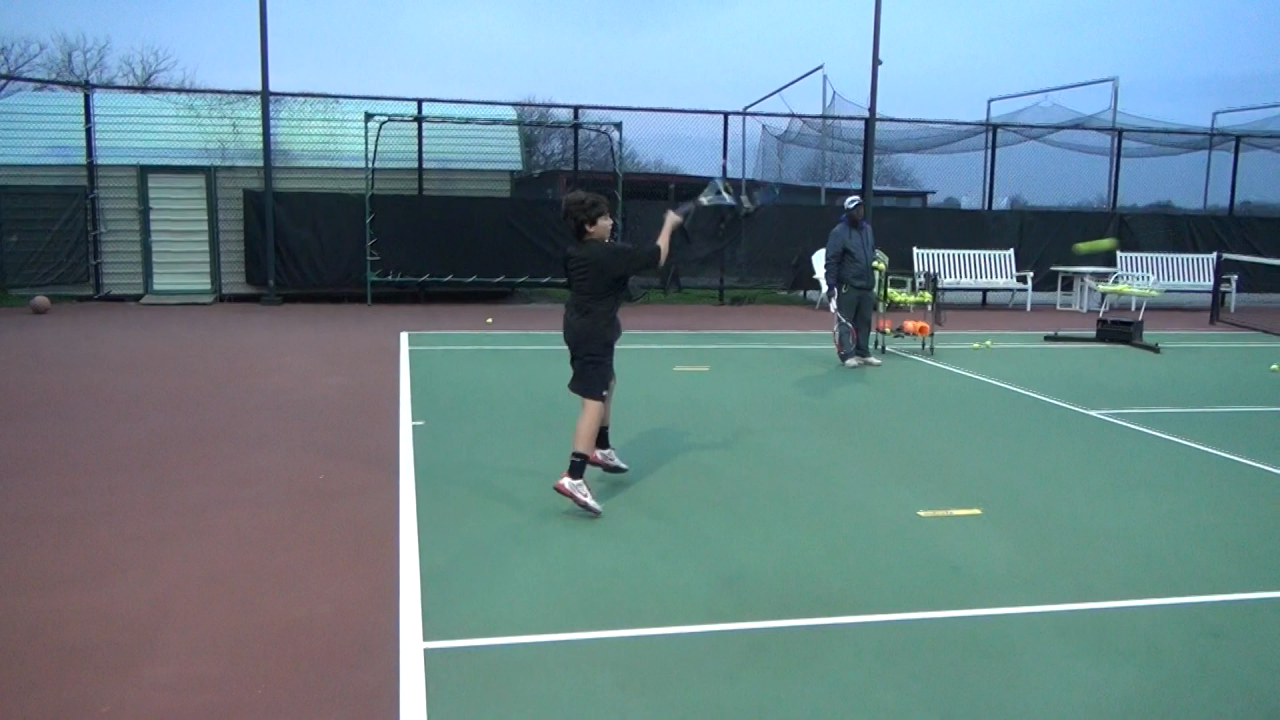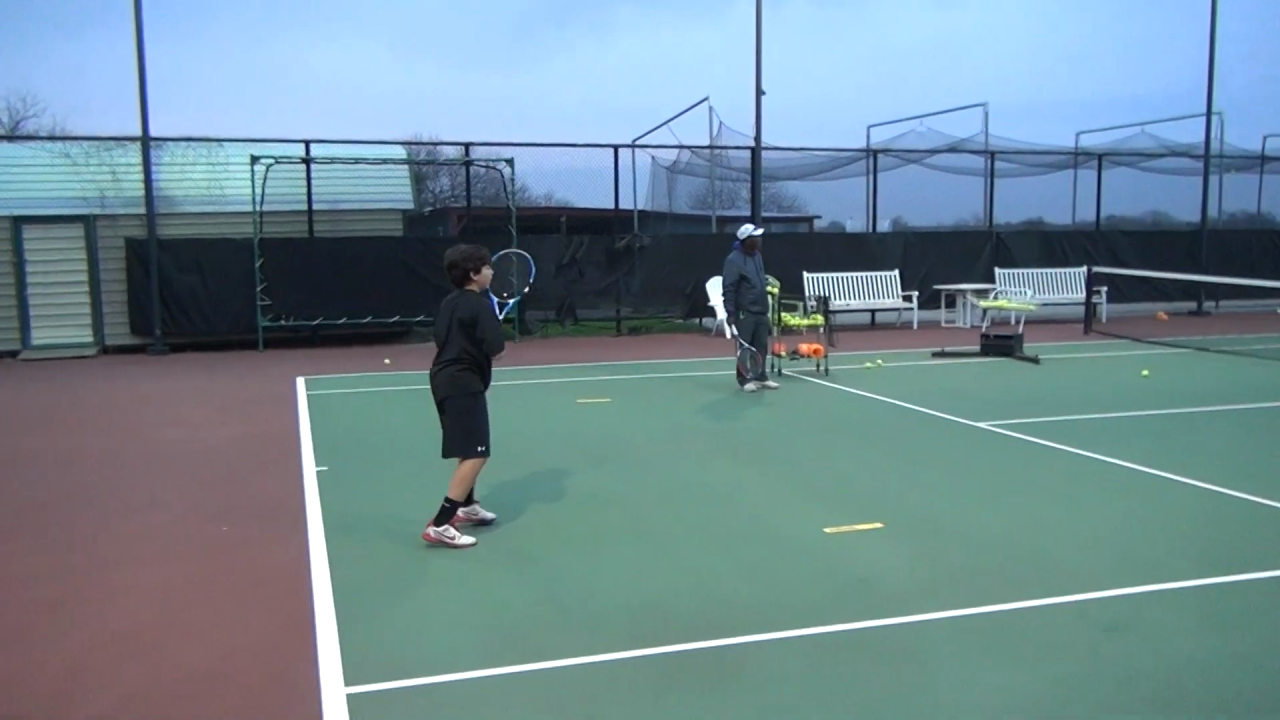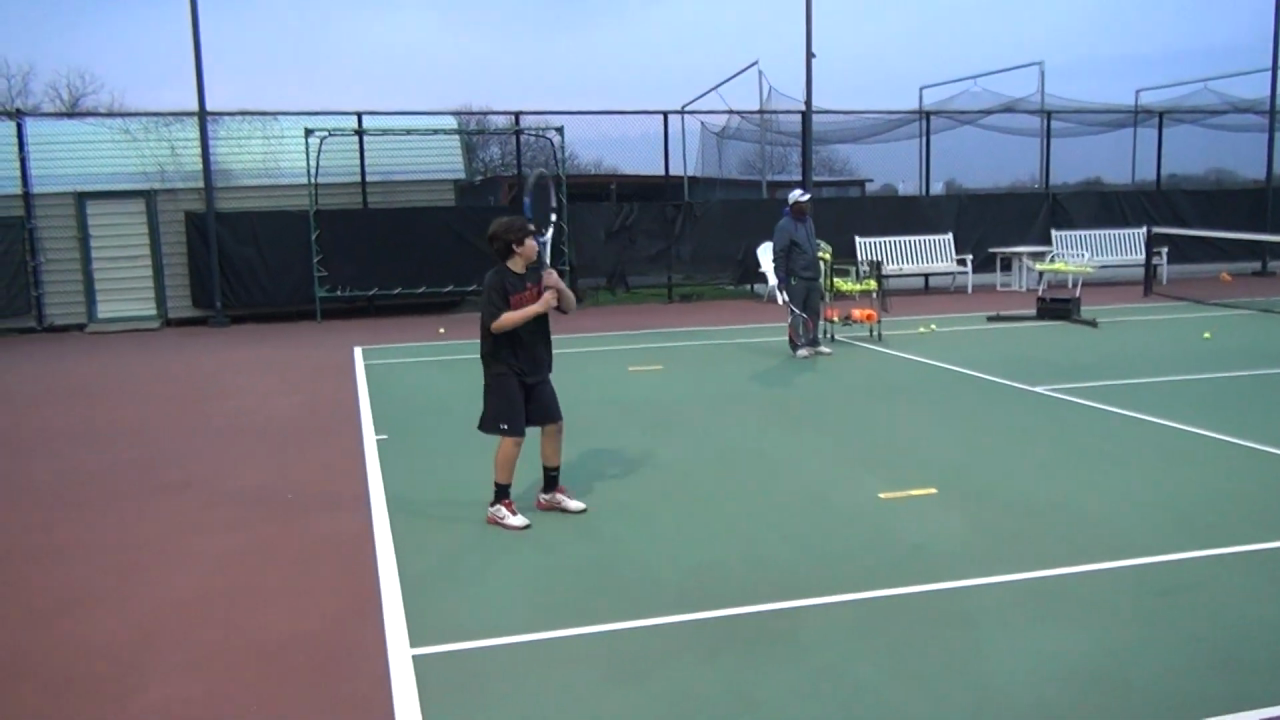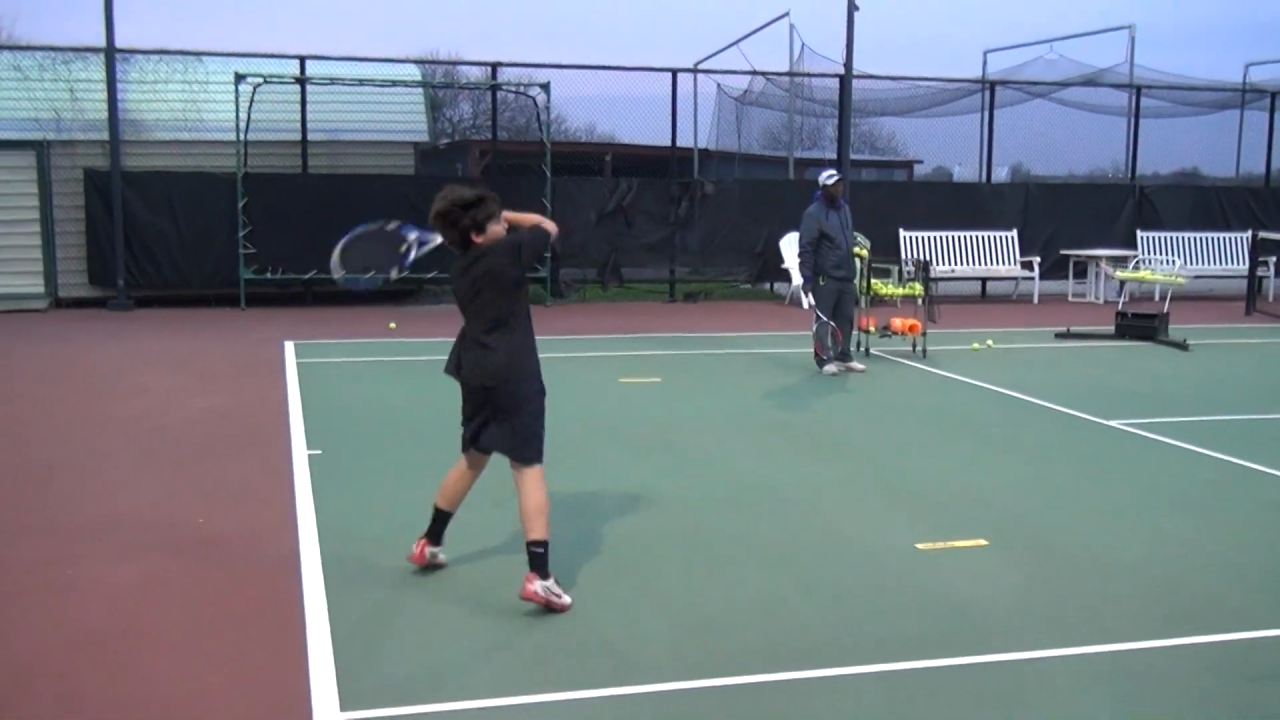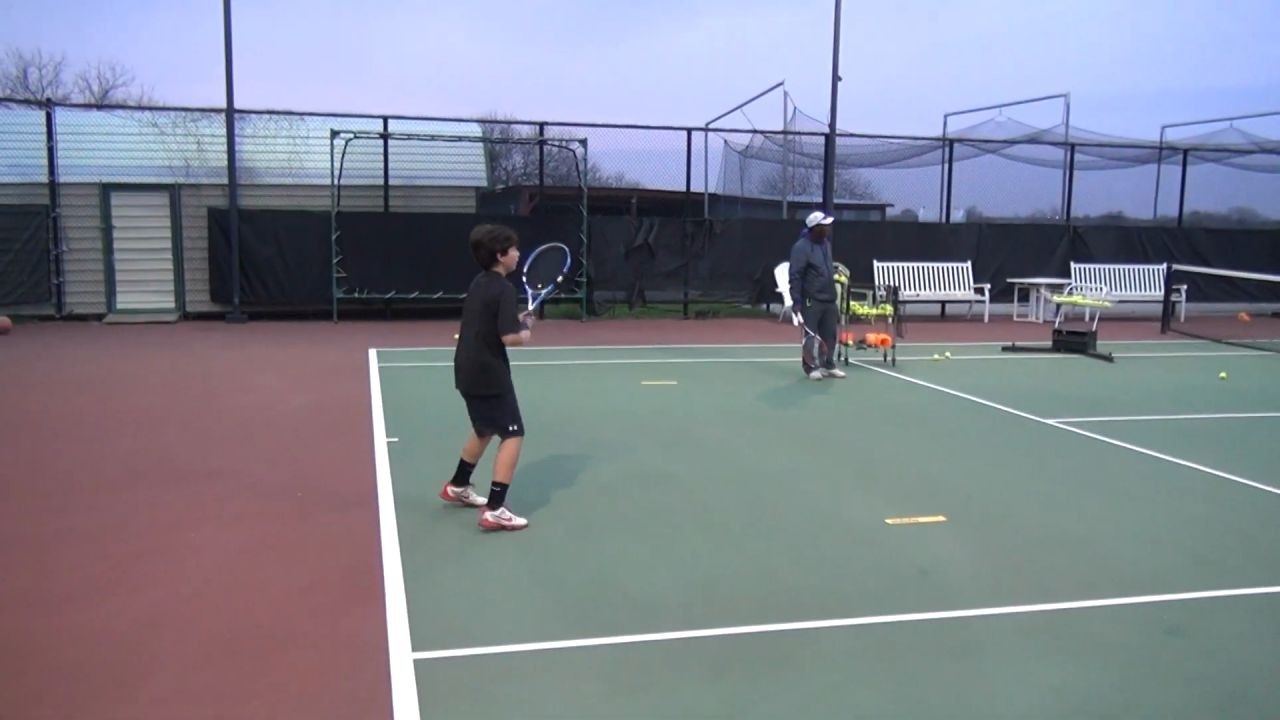
dt=1s
person 1, frame 1
left shoulder: (575, 252)
right shoulder: (611, 253)
right elbow: (658, 258)
right wrist: (668, 225)
left hip: (579, 327)
right hip: (594, 333)
left knee: (604, 385)
right knee: (595, 399)
left ankle: (601, 448)
right ankle: (573, 477)
person 1, frame 2
left shoulder: (449, 303)
right shoulder: (481, 306)
right elbow: (496, 351)
right wrist: (499, 339)
left hip: (444, 380)
right hip: (465, 385)
left knee: (468, 448)
right knee: (476, 454)
left ankle: (466, 506)
right ankle: (440, 525)
person 1, frame 3
left shoulder: (538, 276)
right shoulder: (495, 279)
left elbow: (569, 306)
right elbow: (498, 324)
left wrist: (559, 287)
right wrist: (538, 307)
left hip: (536, 364)
right hip: (502, 368)
left knee: (553, 423)
right knee: (513, 434)
left ankle: (551, 491)
right ankle: (499, 504)
person 1, frame 4
left shoulder: (461, 264)
right shoulder: (511, 248)
right elbow: (549, 229)
right wrist: (508, 217)
left hip: (475, 371)
right hip: (515, 373)
left knee: (474, 456)
right knee: (529, 467)
person 1, frame 5
left shoulder: (480, 283)
right shoulder: (503, 289)
right elbow: (508, 338)
left wrist: (516, 320)
right wrist: (524, 334)
left hip: (469, 367)
right hip: (488, 370)
left knee: (485, 429)
right knee: (512, 434)
left ankle: (457, 486)
right ankle: (495, 509)
person 2, frame 1
left shoulder: (867, 229)
right shoulder: (839, 232)
right elbow: (831, 261)
right wrist: (831, 285)
left hip: (867, 286)
right hip: (848, 287)
left knee: (864, 322)
right knee: (846, 322)
left ankle: (862, 353)
right ankle: (846, 354)
person 2, frame 2
left shoulder: (757, 256)
right shoulder: (734, 260)
right elbow: (729, 288)
left wrist: (768, 287)
right wrist: (730, 312)
left hip: (761, 311)
right hip: (744, 312)
left knee: (761, 346)
left ankle: (760, 377)
right ankle: (744, 379)
person 2, frame 3
left shoulder: (808, 221)
right shoulder: (784, 226)
right elbow: (779, 254)
left wrist: (819, 252)
right wrist: (781, 279)
left hip: (813, 277)
right hip: (796, 279)
left knee: (813, 312)
left ankle: (813, 342)
right ankle: (797, 345)
person 2, frame 4
left shoulder: (845, 209)
right shoulder: (814, 213)
right elbow: (806, 248)
right wrist: (807, 278)
left hip: (847, 276)
right hip: (825, 278)
left knee: (846, 319)
left ankle: (843, 357)
right ankle: (824, 360)
person 2, frame 5
left shoulder: (826, 243)
right shoulder: (801, 247)
right elbow: (795, 276)
left wrist: (835, 275)
right wrist: (796, 300)
left hip: (830, 298)
right hip: (811, 300)
left knee: (830, 334)
left ankle: (828, 366)
right ankle: (811, 368)
